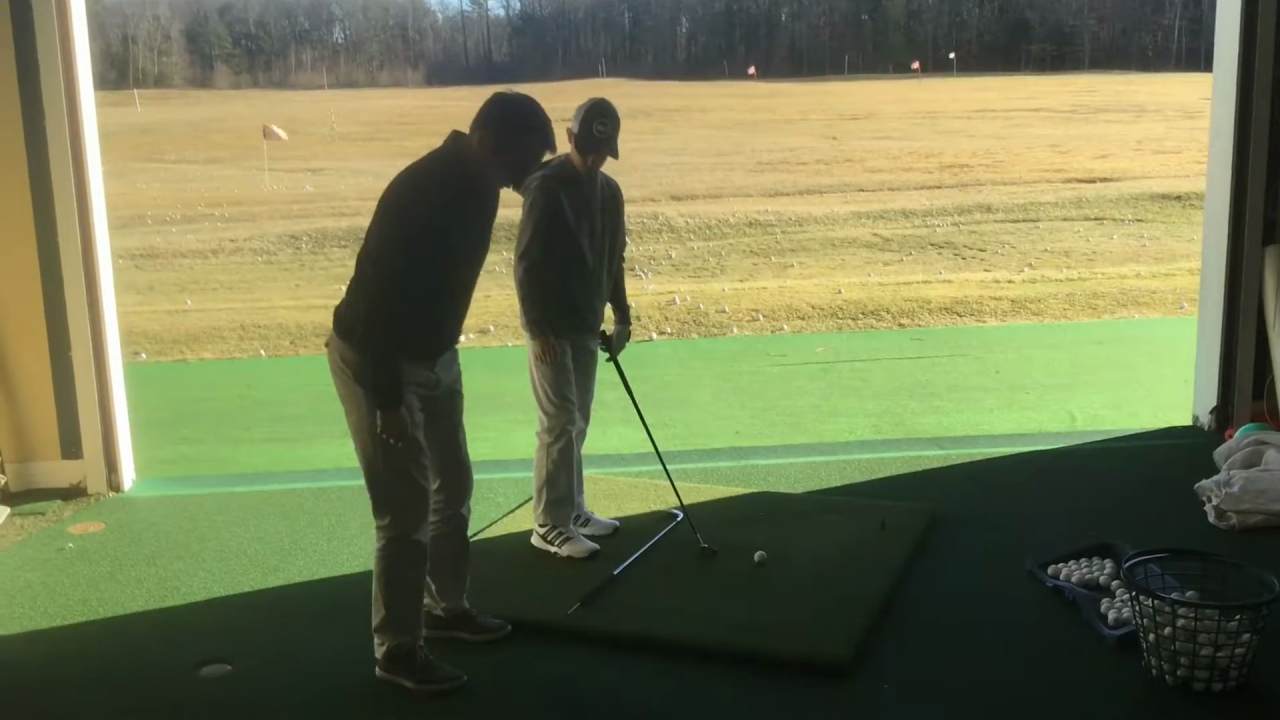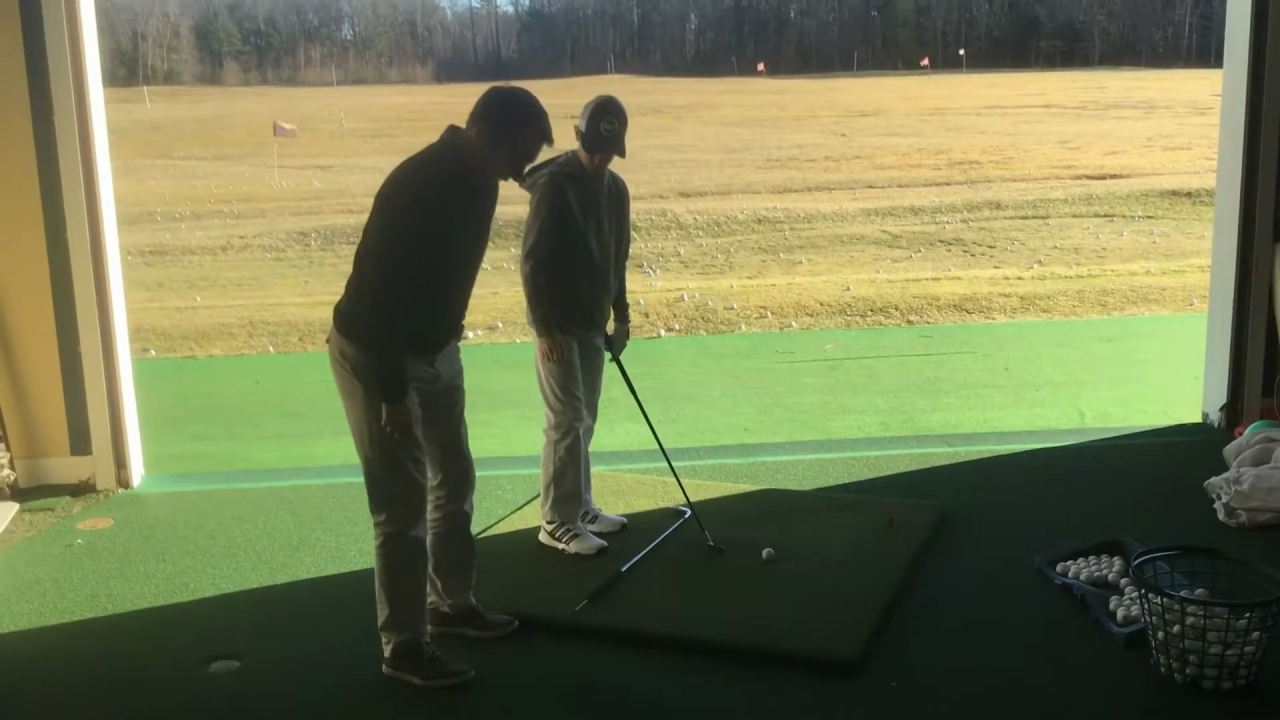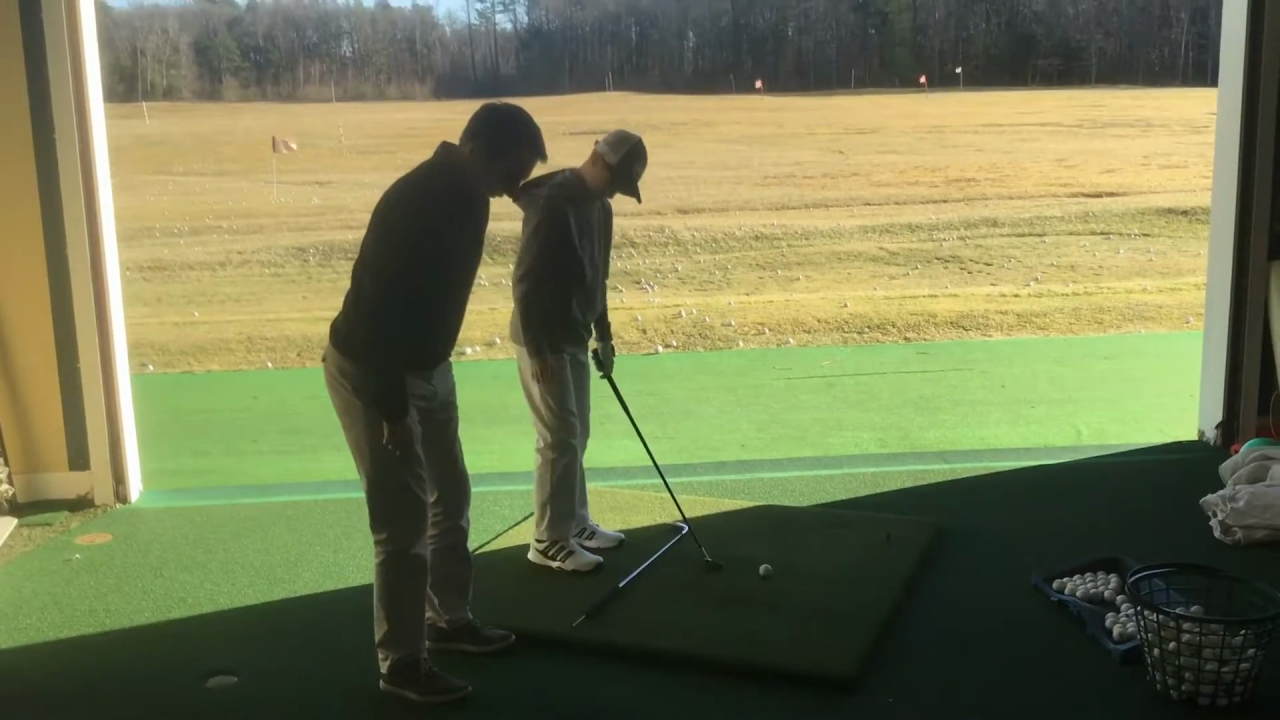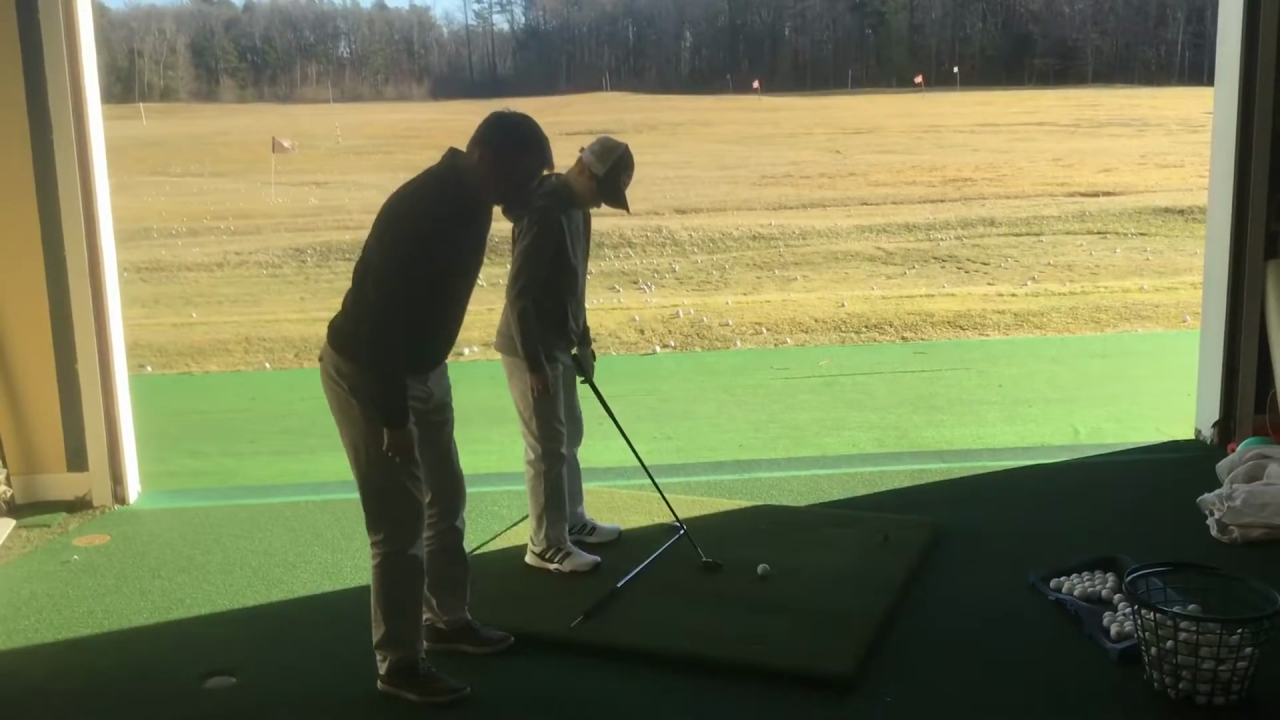
dt=0.7s
person 1, frame 1
left shoulder: (477, 188)
right shoulder: (420, 194)
right elbow: (378, 297)
right wrist: (386, 399)
left hip: (434, 354)
right hip: (376, 358)
left knee: (451, 484)
right knee: (406, 505)
left ankle: (444, 606)
right ankle: (396, 649)
person 1, frame 2
left shoulder: (476, 182)
right shoulder: (417, 187)
right elbow: (378, 293)
right wrist: (392, 393)
left hip: (435, 349)
right hip: (376, 354)
left knee: (453, 481)
right knee: (403, 501)
left ankle: (451, 603)
right ankle: (403, 645)
person 1, frame 3
left shoulder: (468, 198)
right shoulder: (414, 205)
right elbow: (380, 313)
right wrist: (392, 411)
left hip: (427, 366)
right hip: (372, 371)
left knee: (449, 497)
right knee: (404, 518)
left ankle: (449, 619)
right ankle: (401, 661)
person 1, frame 4
left shoulder: (469, 203)
right shoulder: (421, 211)
right elbow: (381, 319)
right wrist: (393, 418)
left hip: (421, 367)
right hip: (367, 372)
left knee: (444, 498)
right knee: (400, 519)
left ankle: (446, 619)
right ankle: (399, 661)
person 2, frame 1
left shoulder: (609, 191)
right shoulder: (545, 189)
right elbow: (526, 264)
left wrist: (621, 315)
right wrist: (536, 329)
left hip: (586, 324)
right hip: (551, 326)
left knee: (577, 422)
right knee: (558, 424)
left ankle: (573, 510)
right ankle: (550, 525)
person 2, frame 2
left shoulder: (615, 189)
right shoulder: (553, 186)
right elbow: (534, 262)
left wrist: (620, 315)
right wrist: (544, 327)
left hip: (593, 322)
right hip: (559, 324)
left knee: (584, 419)
right knee: (566, 420)
left ankle: (580, 507)
right ankle: (557, 521)
person 2, frame 3
left shoulder: (600, 208)
right shoulder: (551, 205)
right elbow: (526, 281)
left wrist: (603, 334)
right wrist: (538, 349)
left hip: (573, 339)
right hip: (544, 342)
left knee: (576, 435)
right knee: (559, 437)
left ankle: (575, 524)
right ankle: (550, 541)
person 2, frame 4
left shoulder: (576, 210)
right shoulder: (543, 215)
right elbow: (521, 294)
left wrist: (583, 340)
right wrist: (534, 362)
left hip: (558, 345)
right hip: (531, 350)
left knee: (568, 435)
right knee: (548, 446)
left ankle: (572, 521)
right ankle: (547, 544)
